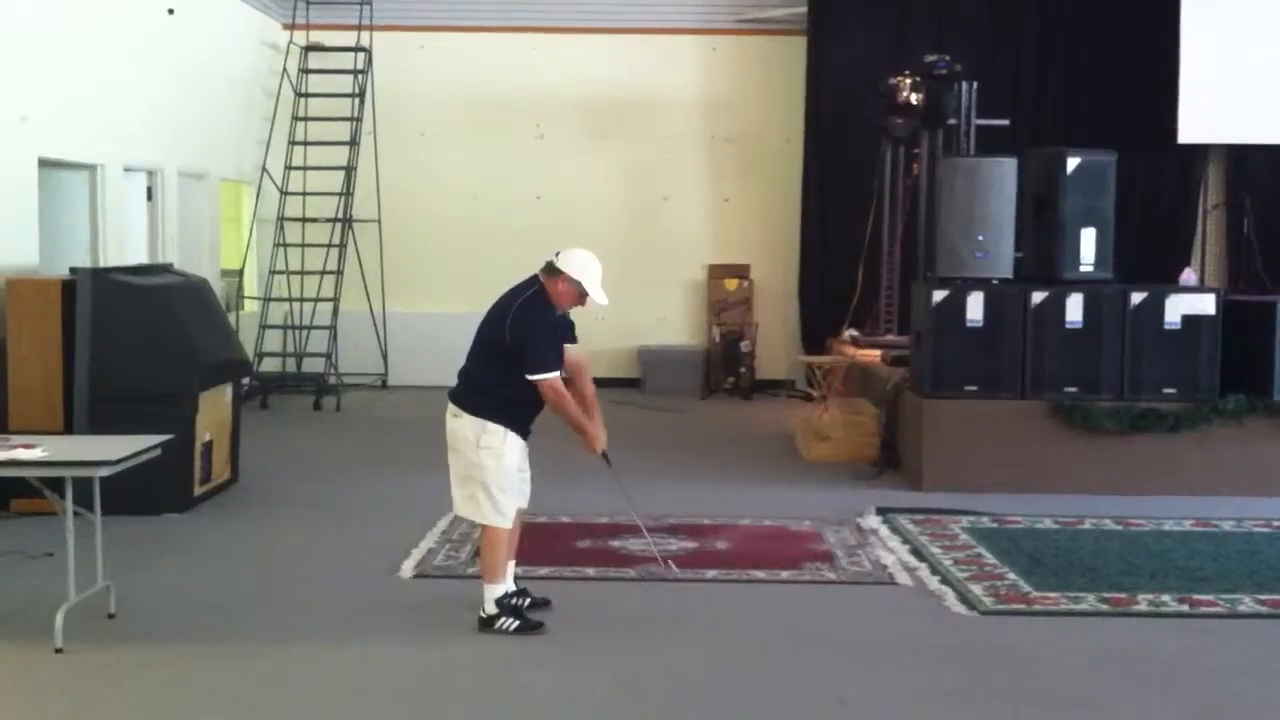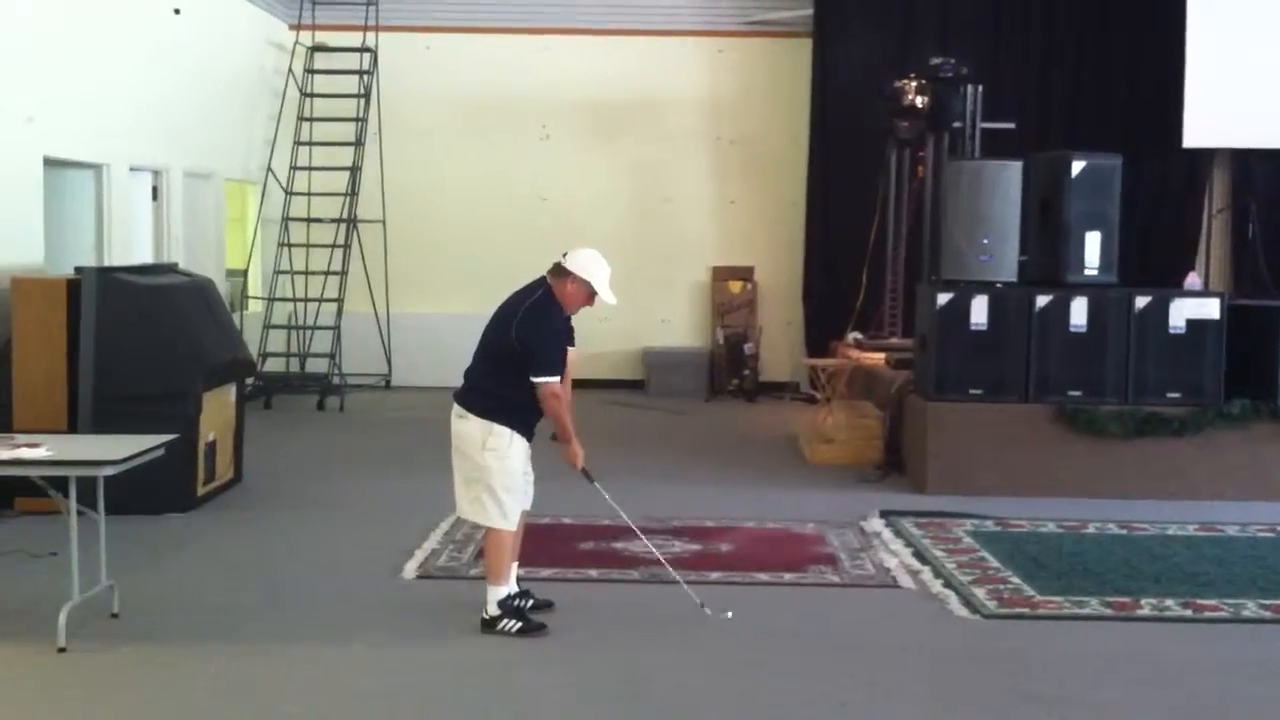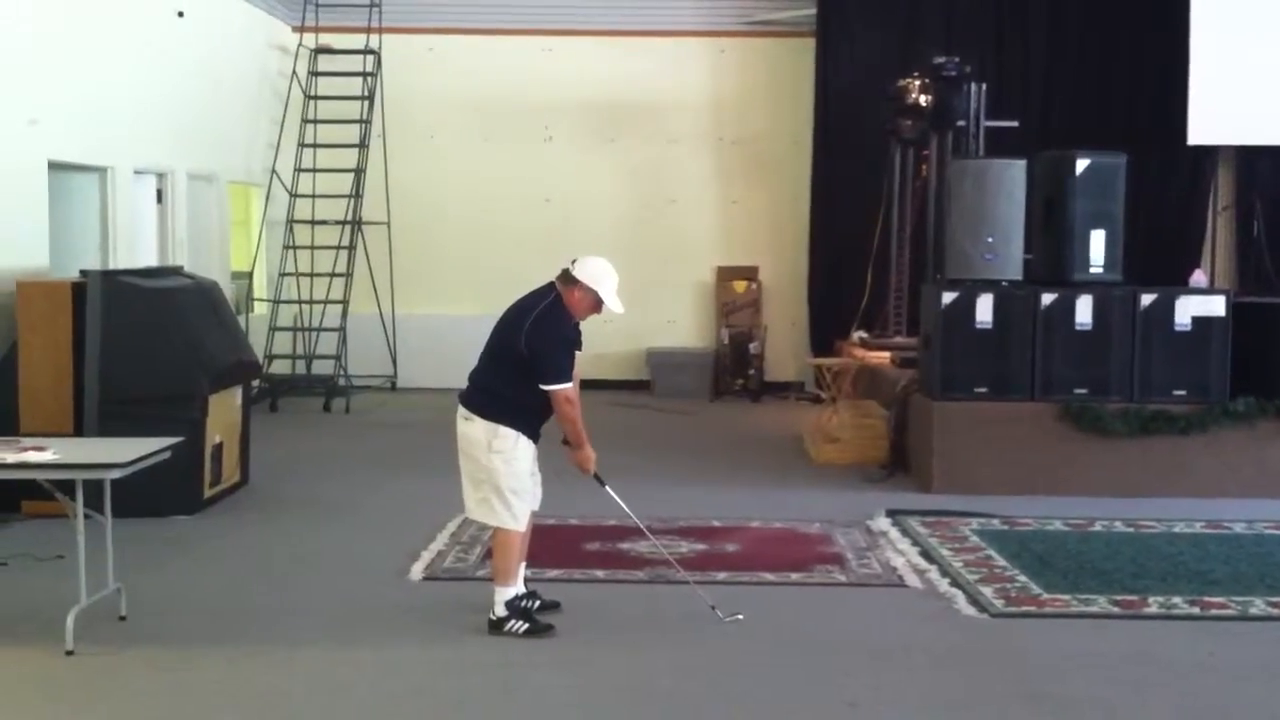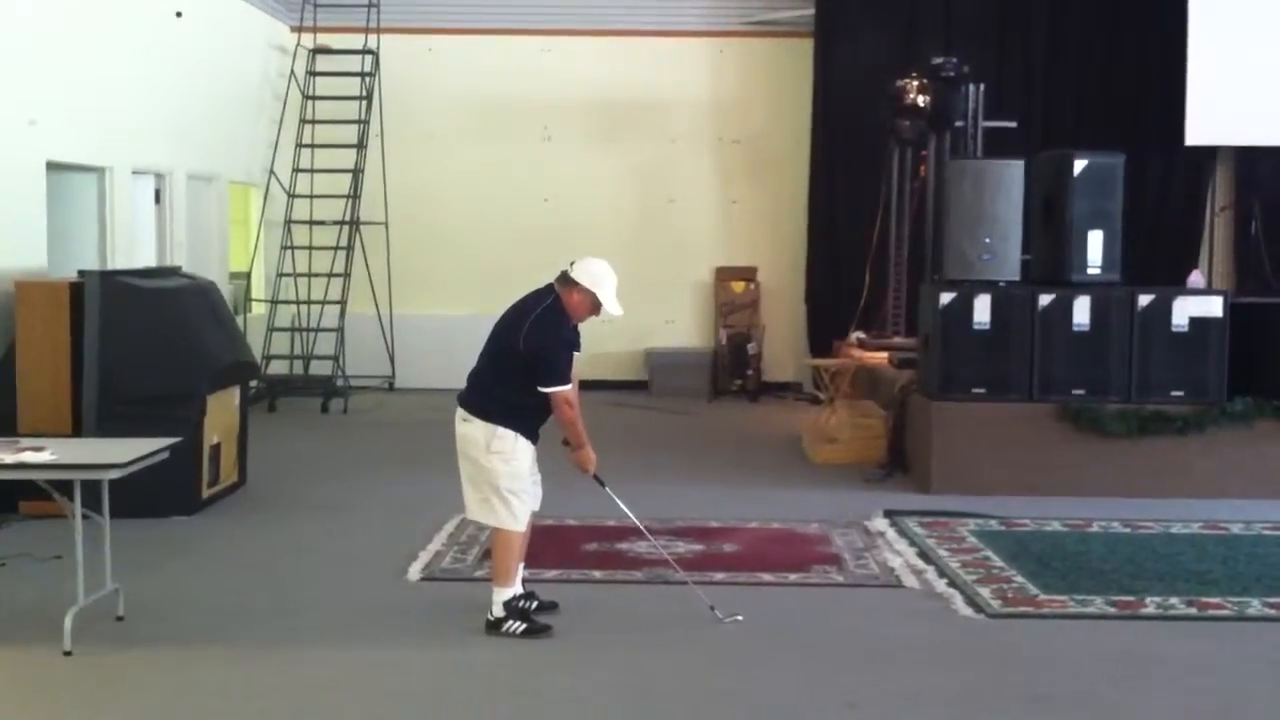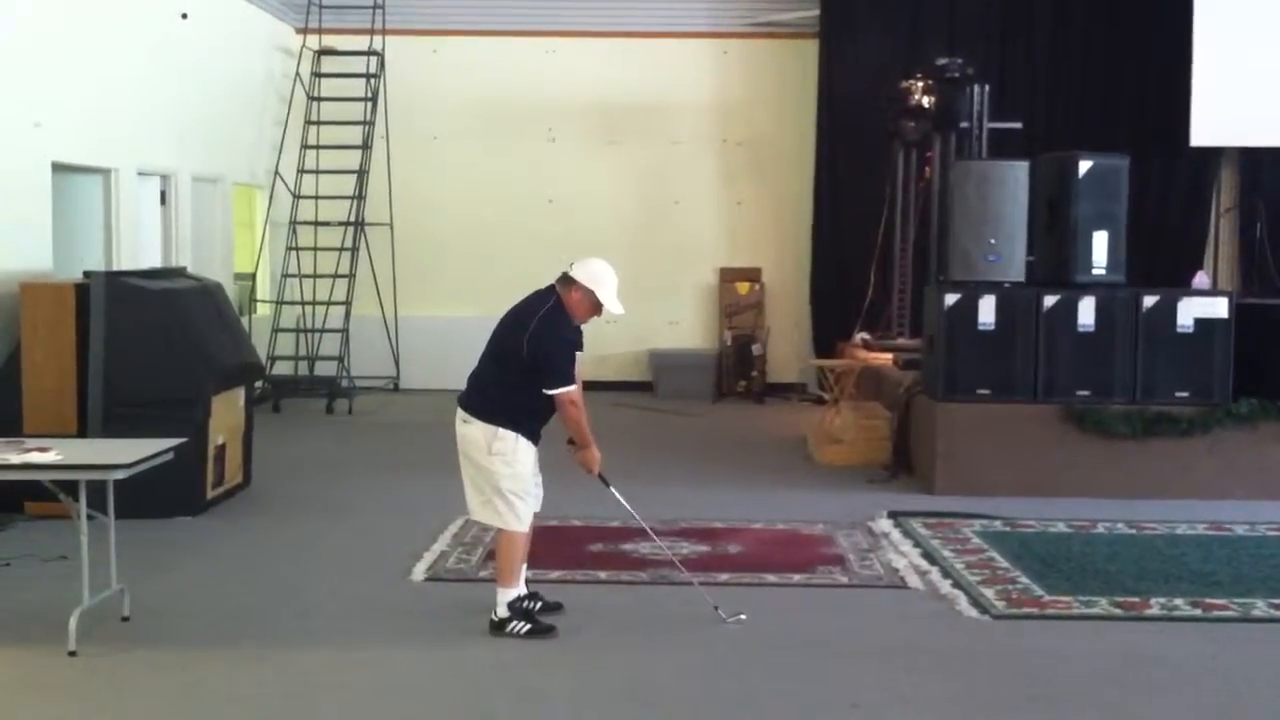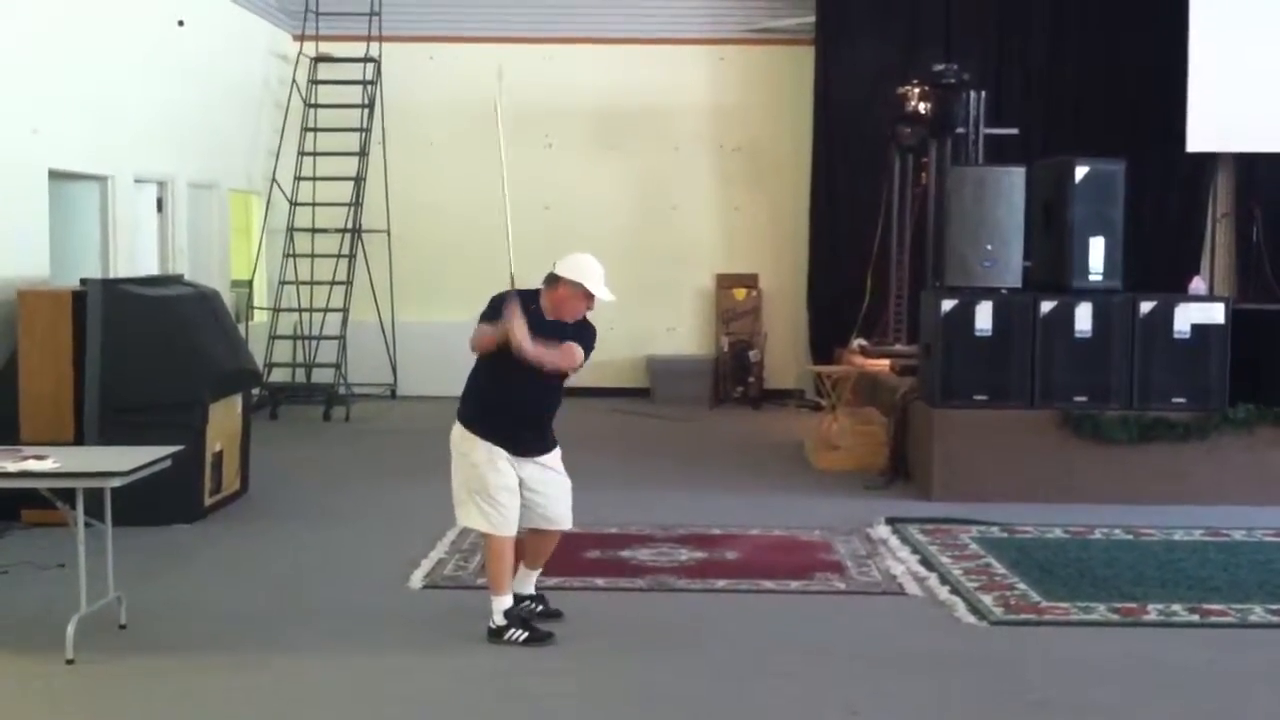
dt=0.7s
person 1, frame 1
left shoulder: (547, 306)
right shoulder: (531, 315)
left elbow: (574, 364)
right elbow: (551, 387)
left wrist: (596, 418)
right wrist: (586, 429)
left hip: (504, 420)
right hip: (484, 422)
left knee: (514, 505)
right knee: (498, 513)
left ankle: (506, 588)
right ankle: (494, 608)
person 1, frame 2
left shoulder: (549, 305)
right shoulder: (540, 317)
left elbow: (562, 372)
right elbow: (550, 393)
left wrist: (566, 435)
right wrist: (569, 441)
left hip: (505, 421)
right hip: (490, 424)
left knee: (516, 507)
right knee: (502, 515)
left ankle: (509, 590)
right ankle: (497, 609)
person 1, frame 3
left shoulder: (554, 309)
right shoulder: (548, 324)
left elbow: (568, 382)
right elbow: (562, 398)
left wrist: (575, 438)
right wrist: (581, 446)
left hip: (508, 421)
right hip: (495, 425)
left knee: (524, 507)
right knee: (510, 515)
left ankle: (516, 590)
right ankle: (504, 610)
person 1, frame 4
left shoulder: (553, 310)
right shoulder: (547, 327)
left elbow: (567, 381)
right elbow: (562, 400)
left wrist: (575, 438)
right wrist: (581, 446)
left hip: (508, 423)
right hip: (494, 427)
left knee: (524, 508)
right knee: (510, 515)
left ankle: (514, 591)
right ankle: (502, 611)
person 1, frame 5
left shoulder: (558, 314)
right shoulder: (548, 328)
left elbow: (572, 379)
right elbow: (566, 400)
left wrist: (580, 439)
right wrist: (587, 446)
left hip: (515, 426)
right hip: (493, 428)
left knee: (525, 510)
right knee: (513, 517)
left ankle: (518, 592)
right ankle: (506, 611)
person 1, frame 6
left shoulder: (581, 331)
right shoulder: (507, 304)
left elbow: (567, 360)
right elbow: (479, 343)
left wrist: (530, 346)
right wrist: (504, 331)
left hip: (538, 444)
right hip: (484, 438)
left knee: (552, 521)
right knee: (501, 526)
left ankle: (523, 592)
right ankle: (502, 618)
